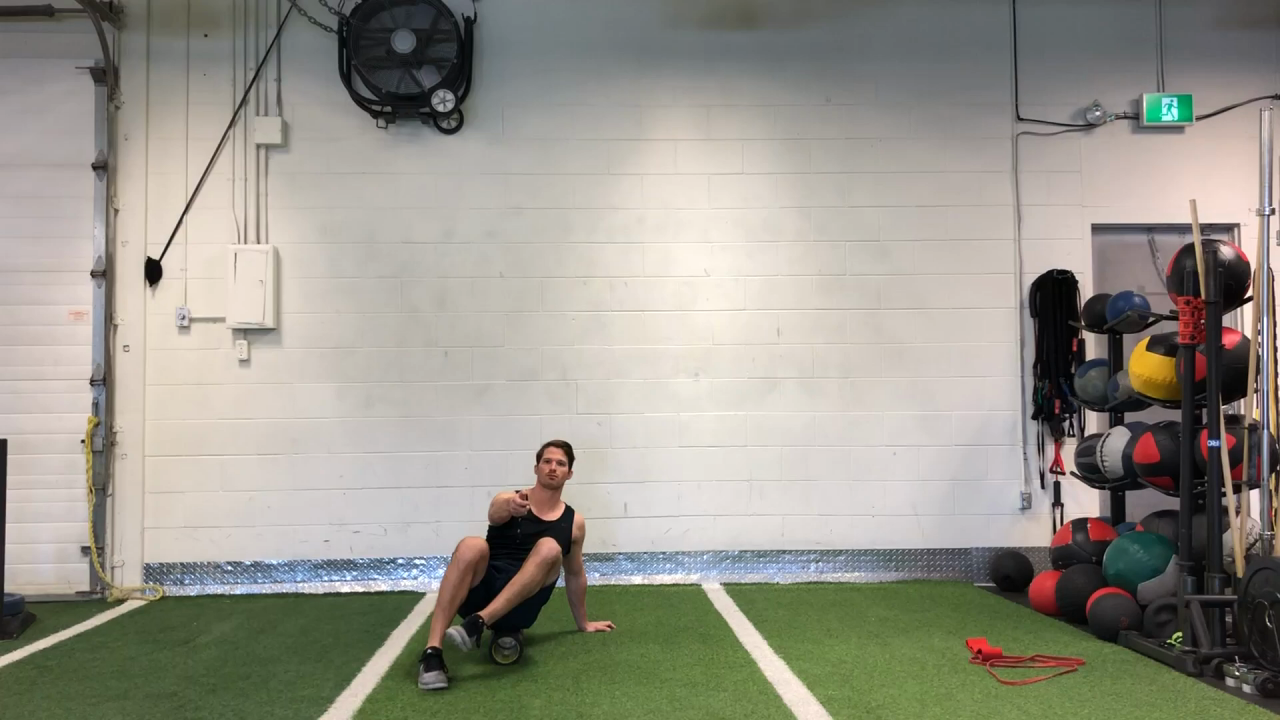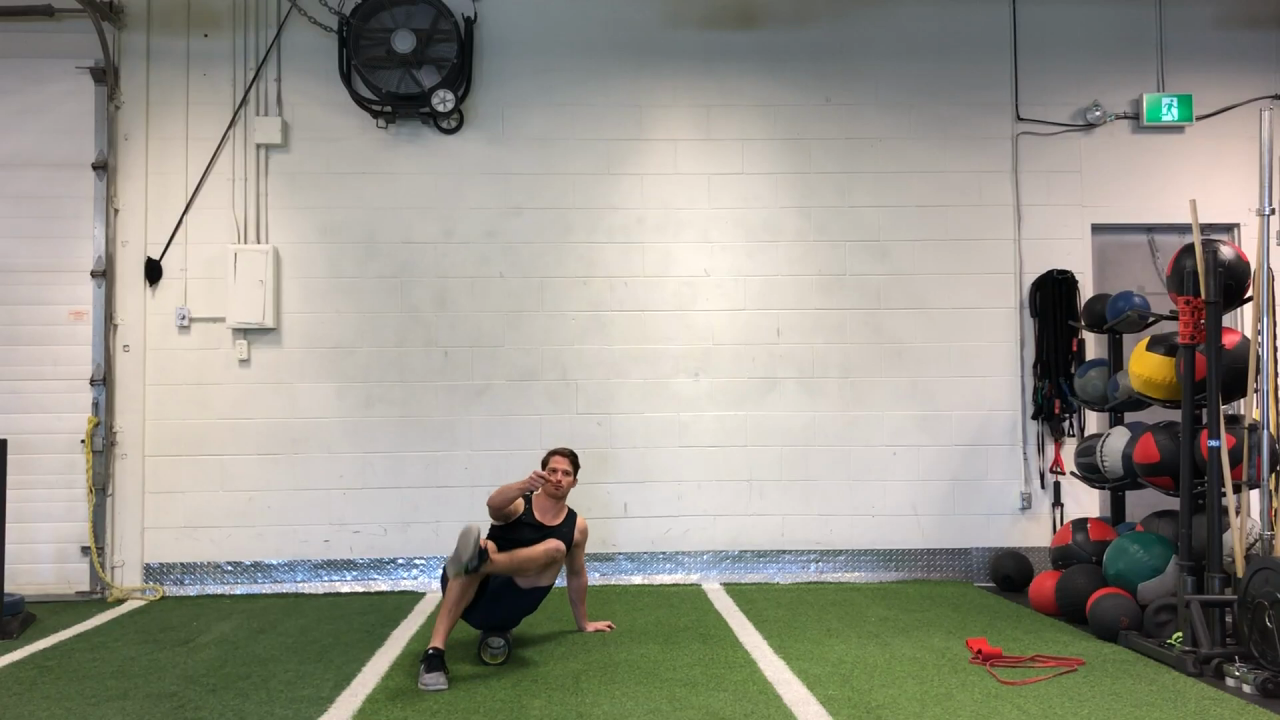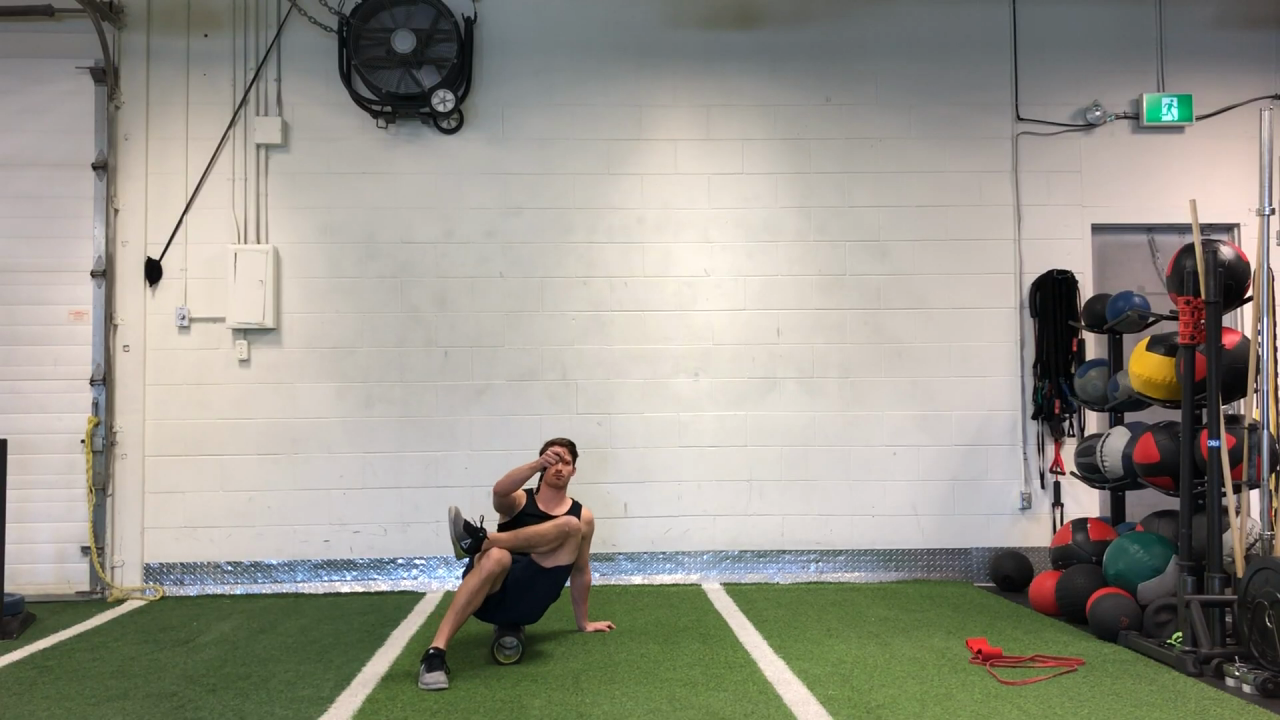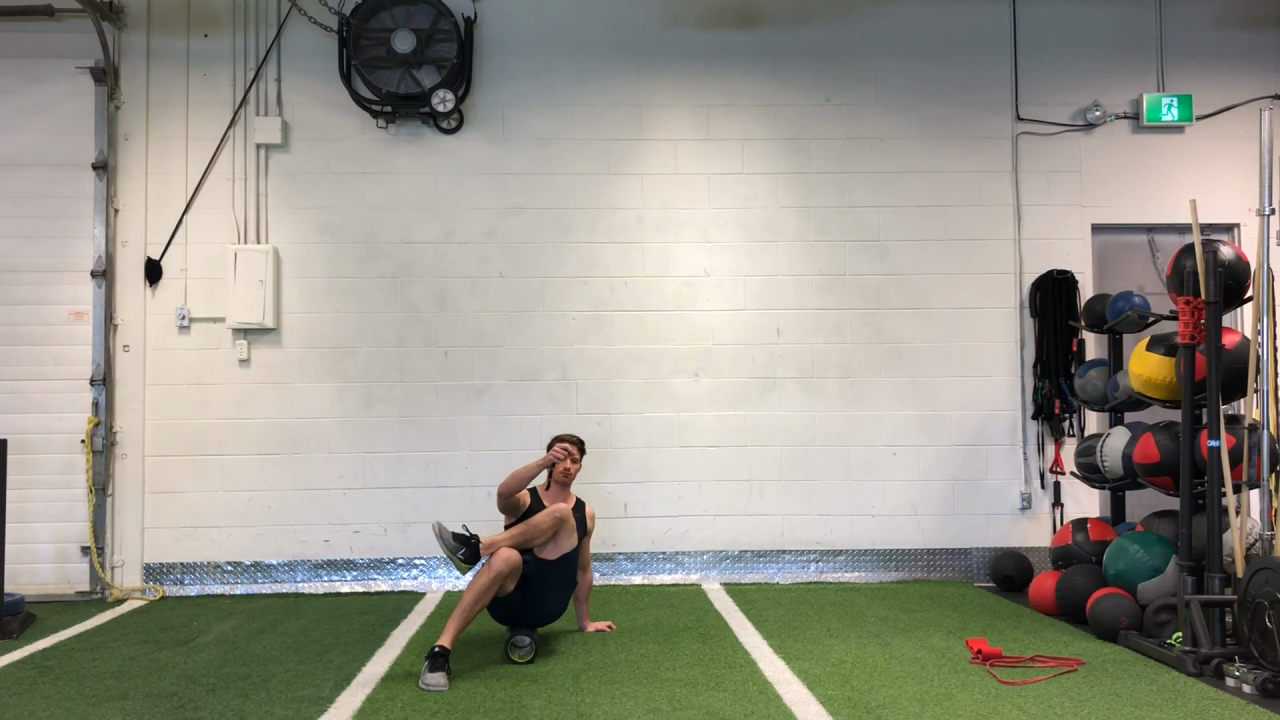
dt=0.4s
person 1, frame 1
left shoulder: (574, 523)
right shoulder: (509, 500)
left elbow: (575, 575)
right elbow: (495, 515)
left wrist: (583, 622)
right wrist: (510, 507)
left hip: (518, 607)
right hip: (481, 590)
left knee: (549, 548)
right knee: (471, 546)
left ankle: (478, 622)
right ankle: (433, 651)
person 1, frame 2
left shoulder: (576, 527)
right shoulder: (516, 506)
left elbow: (576, 575)
right elbow: (494, 503)
left wrist: (583, 622)
right wrist: (526, 485)
left hip: (505, 609)
right hip: (472, 591)
left knee: (556, 548)
right knee: (486, 549)
left ankle: (480, 560)
right ankle: (434, 652)
person 1, frame 3
left shoulder: (582, 518)
right shoulder: (518, 501)
left elbow: (581, 571)
right elbow: (499, 491)
left wrist: (583, 622)
right wrist: (538, 464)
left hip: (528, 602)
right hip: (493, 595)
left knee: (570, 525)
right knee: (496, 557)
right ankle: (435, 652)
person 1, frame 4
left shoulder: (584, 514)
right shoulder: (524, 499)
left elbow: (583, 569)
right elbow: (503, 492)
left wrist: (584, 622)
right wrist: (545, 461)
left hip: (545, 606)
right hip: (506, 598)
left knee: (561, 513)
right knee: (506, 556)
right ankle: (441, 651)
